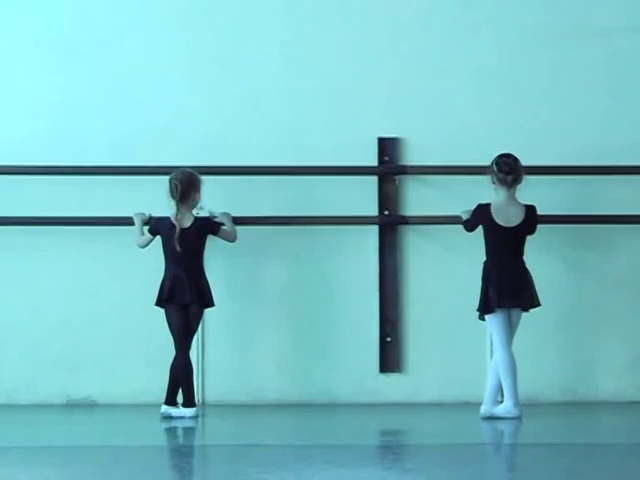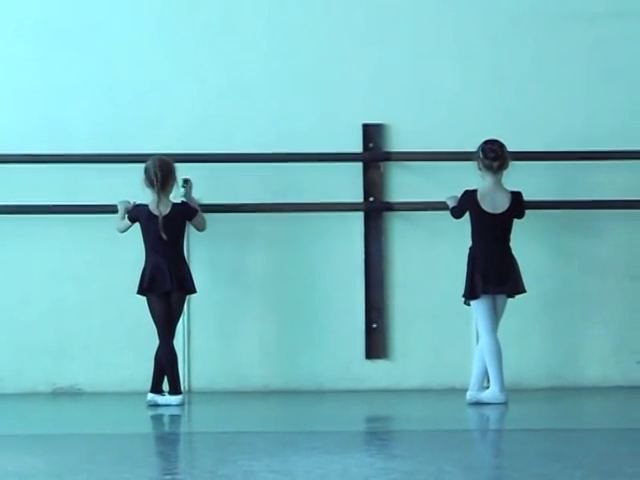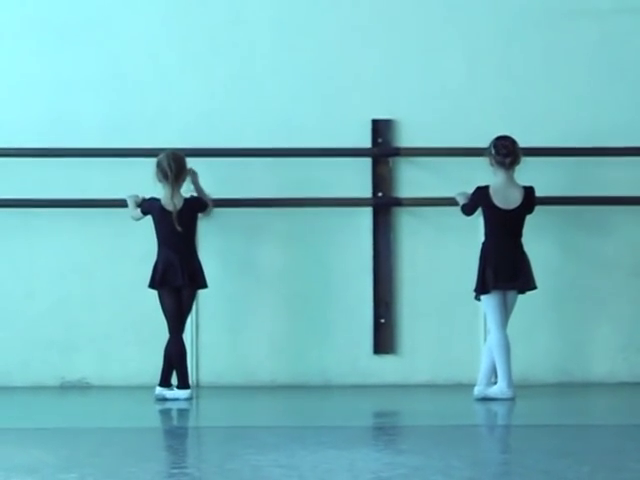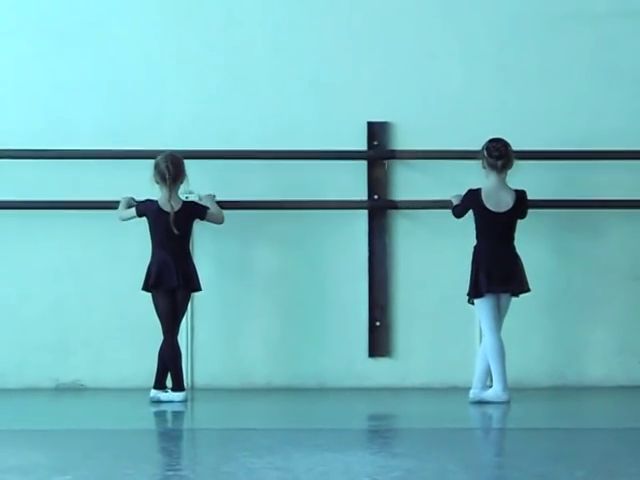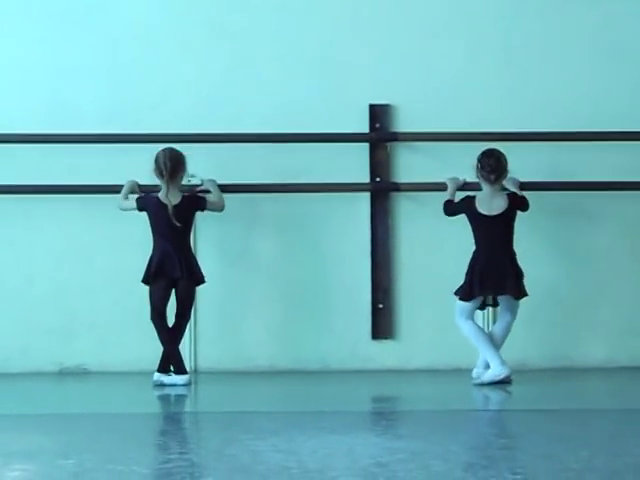
dt=1s
person 1, frame 1
left shoulder: (484, 211)
right shoulder: (529, 212)
left elbow: (469, 226)
left wrist: (465, 216)
left hip: (494, 282)
right hip: (518, 282)
left knee: (501, 345)
right knee: (502, 345)
left ankle: (511, 404)
right ankle: (489, 403)
person 1, frame 2
left shoulder: (471, 197)
right shoulder: (515, 199)
left elbow: (456, 213)
left wrist: (451, 202)
left hip: (480, 268)
right hip: (503, 269)
left knee: (486, 332)
right knee: (487, 332)
left ankle: (497, 389)
right ankle: (475, 388)
person 1, frame 3
left shoulder: (483, 193)
right shoulder: (527, 194)
left elbow: (467, 210)
left wrist: (461, 199)
left hip: (492, 264)
right hip: (515, 264)
left knee: (496, 327)
right knee: (496, 327)
left ankle: (505, 385)
right ankle: (483, 384)
person 1, frame 4
left shoulder: (474, 196)
right shoulder: (519, 197)
left elbow: (457, 212)
left wrist: (455, 201)
left hip: (484, 267)
right hip: (507, 267)
left knee: (490, 331)
right knee: (491, 330)
left ankle: (500, 389)
right ankle: (479, 387)
person 1, frame 5
left shoulder: (470, 204)
right shoulder: (512, 201)
left elbow: (448, 210)
right elbow: (525, 205)
left wrist: (452, 188)
right wrist: (514, 188)
left hip: (480, 270)
right hip: (506, 270)
left knee: (463, 318)
right knee: (507, 317)
left ankle: (497, 366)
right ankle: (483, 368)
person 2, frame 1
left shoulder: (161, 224)
right shoulder: (204, 224)
left elbow: (140, 243)
right elbow: (232, 237)
left wrist: (138, 222)
right wrist: (226, 219)
left hip: (172, 291)
right hip: (196, 291)
left knee: (181, 349)
right knee: (183, 349)
left ankle: (188, 405)
right ankle: (170, 403)
person 2, frame 2
left shoulder: (140, 212)
right shoulder: (183, 210)
left elbow: (120, 227)
right elbow: (202, 226)
left wrist: (122, 210)
right wrist: (189, 196)
left hip: (154, 278)
right hip: (177, 278)
left knee: (165, 337)
right knee: (167, 337)
left ankle: (175, 392)
right ankle: (156, 391)
person 2, frame 3
left shoulder: (152, 206)
right shoulder: (193, 204)
left elbow: (135, 215)
right elbow: (208, 207)
left wrist: (132, 202)
right wrist: (196, 184)
left hip: (166, 272)
right hip: (189, 273)
left knee: (175, 331)
right knee: (177, 331)
left ankle: (183, 386)
right ankle: (164, 385)
person 2, frame 4
left shoulder: (148, 207)
right shoulder: (191, 208)
left elbow: (122, 215)
right elbow: (220, 218)
left wrist: (125, 202)
right wrist: (209, 201)
left hip: (160, 274)
right hip: (183, 275)
left knee: (169, 333)
right knee: (171, 333)
left ankle: (178, 389)
right ankle: (159, 387)
person 2, frame 5
left shoulder: (149, 202)
right shoulder: (191, 201)
left elbow: (121, 204)
right elbow: (220, 205)
left wrist: (128, 187)
right wrist: (211, 186)
left hip: (161, 266)
right hip: (185, 267)
left knee: (158, 318)
right knee: (182, 319)
left ankle: (179, 371)
right ankle: (164, 371)
